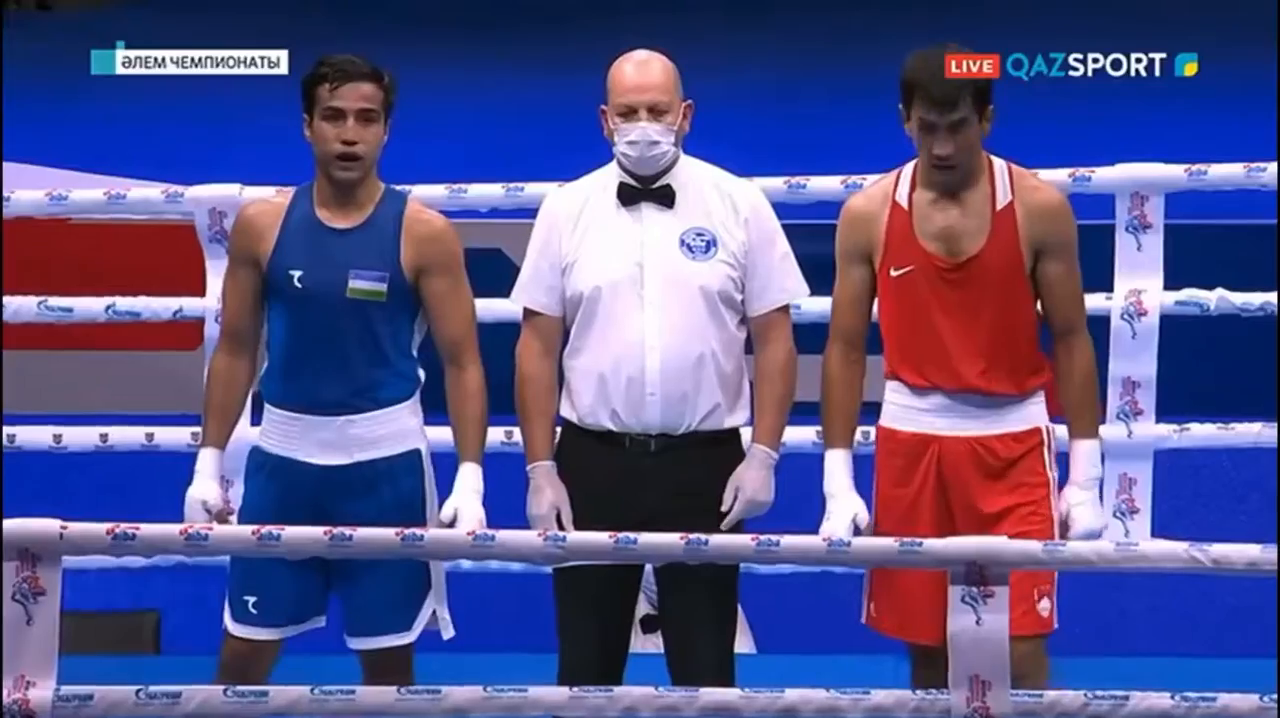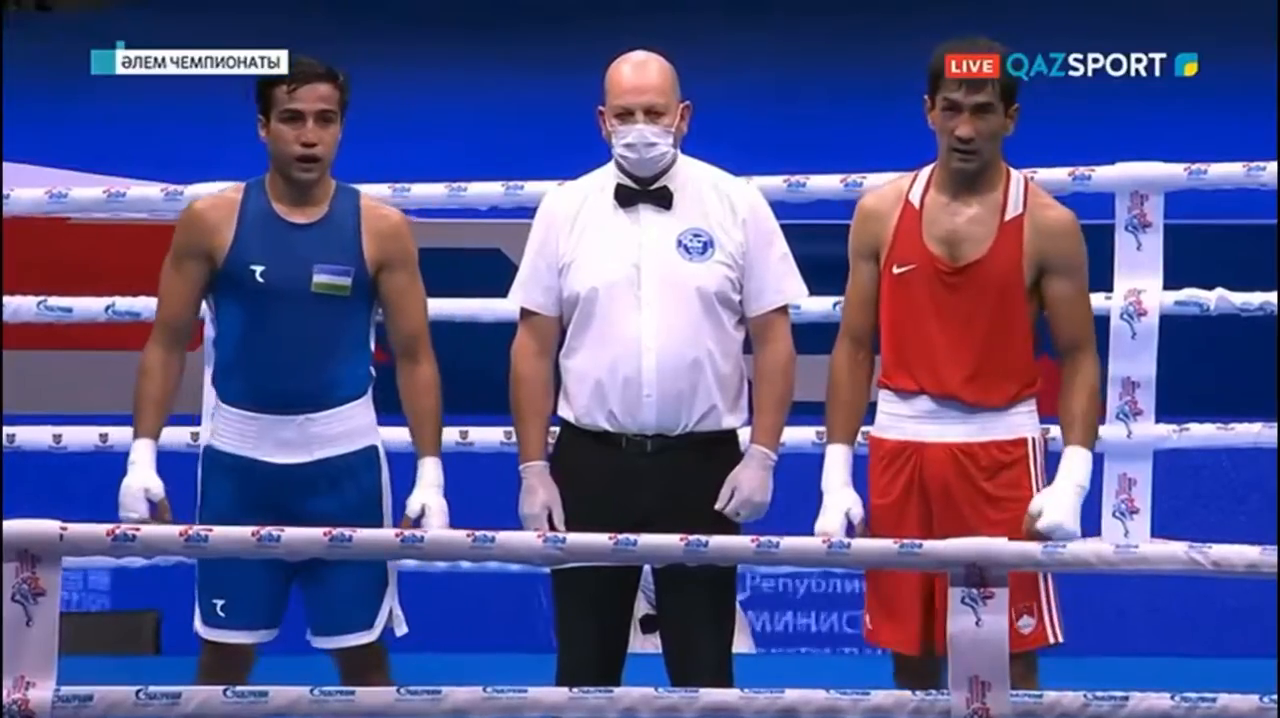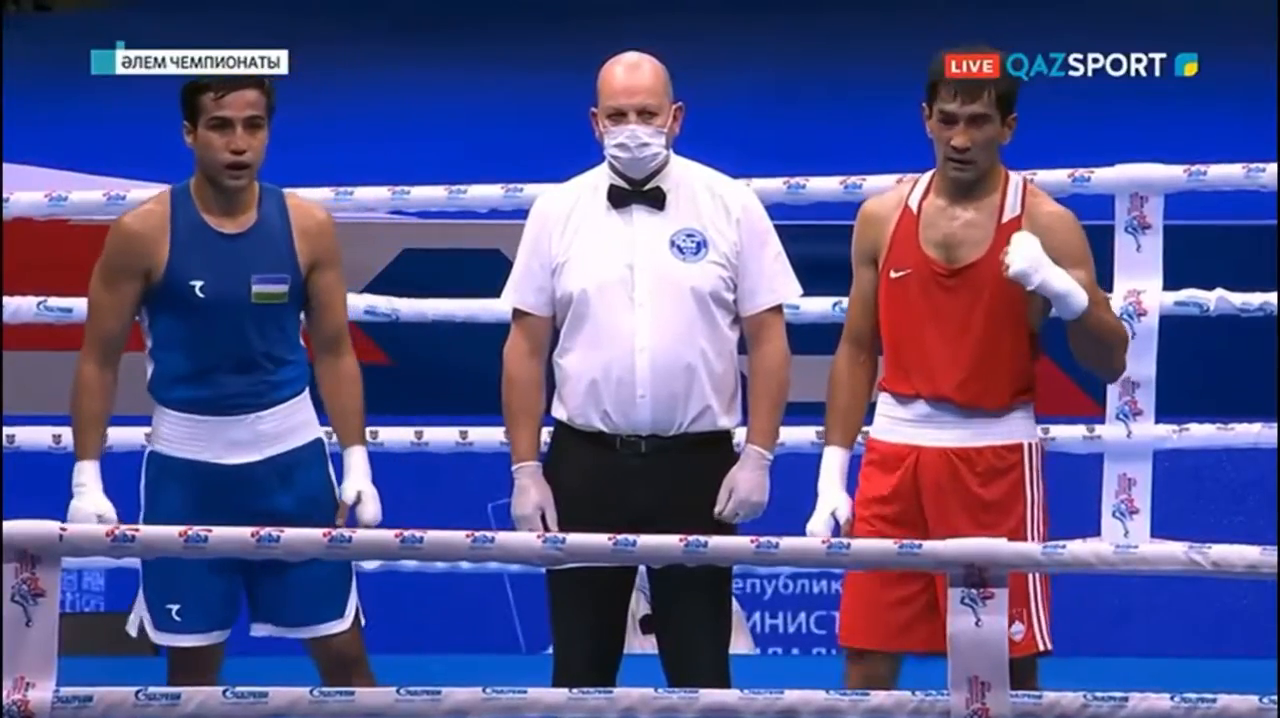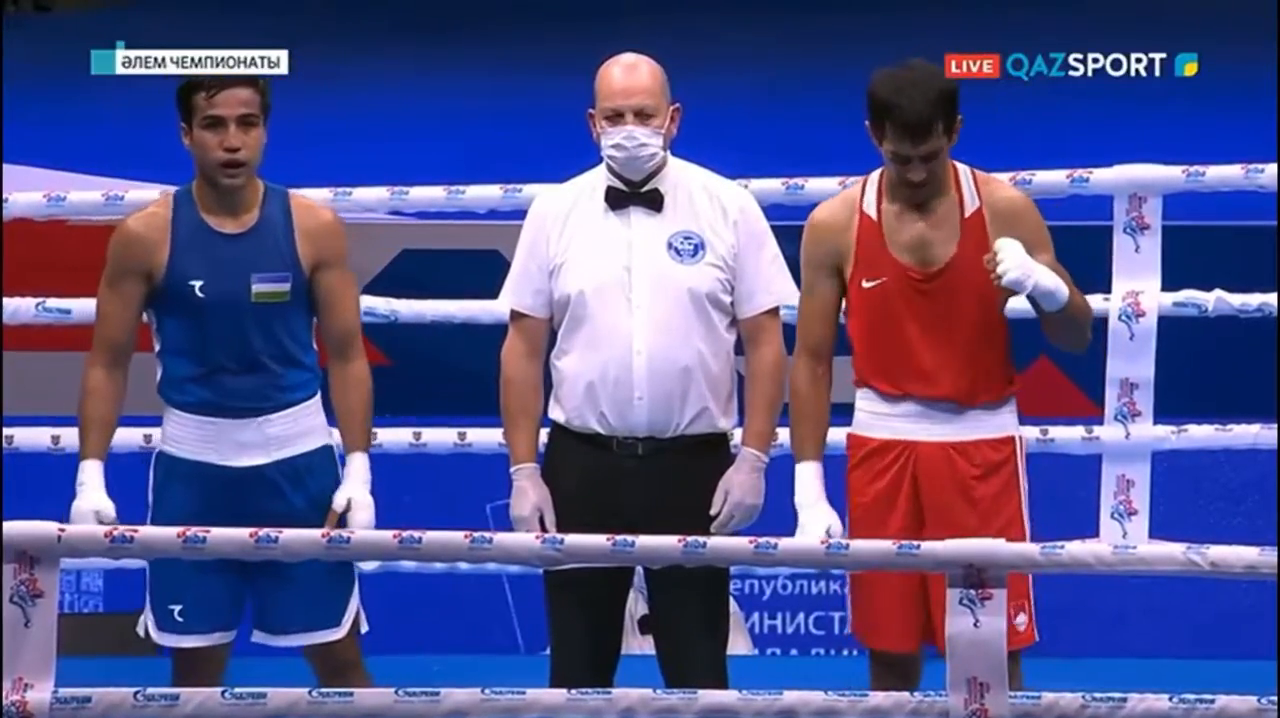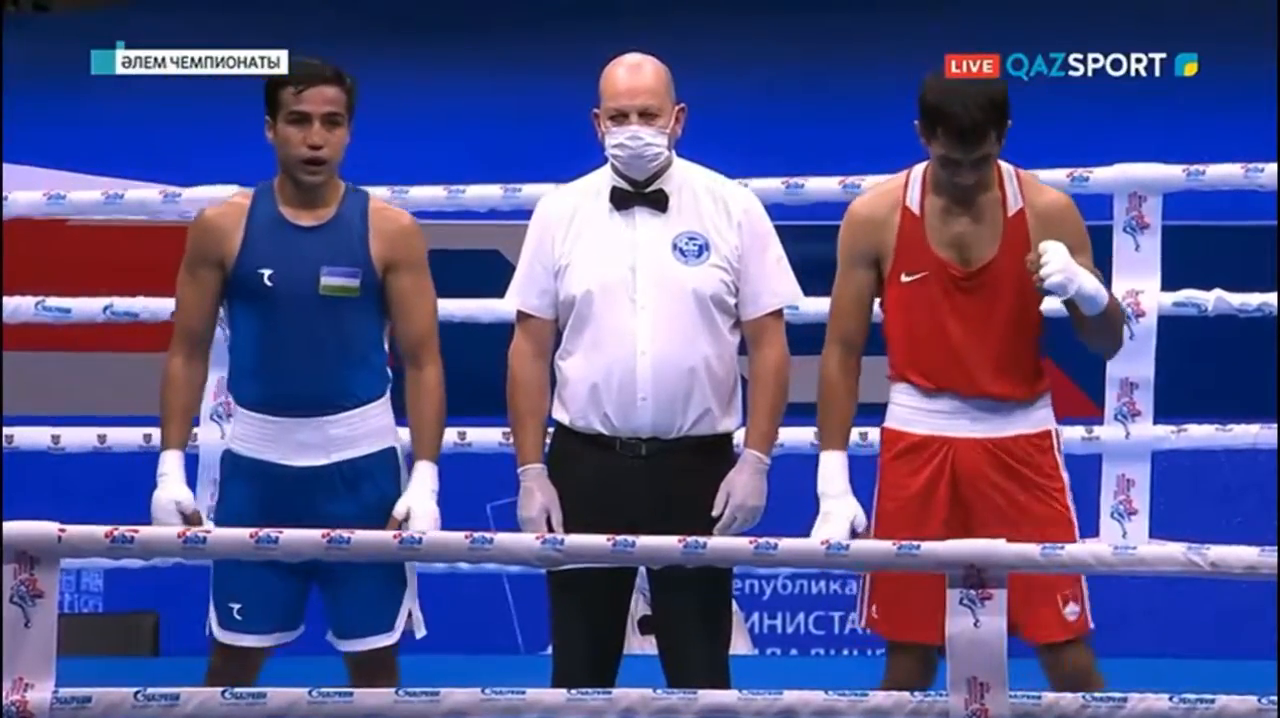
dt=0.5s
person 1, frame 1
left shoulder: (1040, 207)
right shoulder: (866, 213)
left elbow: (1071, 340)
right elbow: (845, 347)
left wrist: (1086, 474)
right wrist: (837, 480)
left hip: (1011, 443)
right hip: (910, 440)
left knee: (1021, 651)
right knee: (925, 644)
person 1, frame 2
left shoulder: (1049, 225)
right shoulder: (879, 211)
left elbow: (1080, 359)
right elbow: (853, 346)
left wrist: (1072, 477)
right wrist: (836, 474)
left hip: (1001, 452)
right hip: (900, 447)
left knee: (1011, 658)
right knee: (910, 657)
person 1, frame 3
left shoulder: (1047, 224)
right shoulder: (879, 217)
left elbow: (1110, 362)
right elbow: (856, 351)
left wrist: (1059, 287)
right wrist: (831, 477)
left hip: (996, 457)
right hip: (894, 453)
left knee: (1009, 663)
right knee: (866, 661)
person 1, frame 4
left shoulder: (1005, 210)
right shoulder: (832, 225)
left elbow: (1077, 337)
right elbow: (811, 360)
left wrist: (1045, 286)
right wrist: (809, 490)
left hip: (982, 448)
right hip: (883, 447)
right knee: (892, 657)
person 1, frame 5
left shoulder: (1047, 211)
right shoulder: (873, 216)
left elbow: (1107, 344)
right elbow: (842, 349)
left wrist: (1085, 289)
right wrist: (833, 480)
left hip: (1019, 443)
right hip: (918, 441)
left knee: (1066, 649)
right knee: (908, 650)
person 2, frame 1
left shoulder: (739, 204)
right shoulder: (566, 209)
left elbow: (773, 338)
right elbow: (538, 346)
left wrist: (763, 455)
right wrist: (541, 468)
left hip: (705, 463)
right hip: (592, 462)
left knee: (704, 664)
right knee: (587, 662)
person 2, frame 2
left shoulder: (737, 205)
right shoulder: (563, 210)
left elbow: (772, 339)
right elbow: (533, 347)
left wrist: (761, 455)
right wrist: (533, 468)
left hip: (702, 464)
right hip: (589, 463)
left knee: (703, 665)
right knee: (584, 663)
person 2, frame 3
left shoulder: (730, 205)
right shoulder: (556, 211)
left elbow: (767, 338)
right elbow: (526, 346)
left wrist: (757, 456)
right wrist: (525, 468)
left hip: (697, 464)
right hip: (584, 464)
left knee: (700, 663)
right knee: (581, 662)
person 2, frame 4
left shoulder: (728, 207)
right shoulder: (554, 212)
left elbow: (765, 343)
right elbow: (524, 348)
left wrist: (753, 458)
right wrist: (523, 470)
left hip: (695, 466)
right hip: (581, 465)
left knee: (697, 665)
right knee: (579, 663)
person 2, frame 5
left shoulder: (732, 208)
right shoulder: (559, 212)
left elbow: (767, 343)
right elbow: (530, 349)
left wrist: (755, 461)
right wrist: (530, 472)
left hip: (697, 469)
right hip: (585, 467)
left knee: (699, 666)
right knee: (580, 665)
person 3, frame 1
left shoulder: (424, 233)
right shoulder: (260, 224)
left elbow: (462, 363)
right elbow: (235, 350)
left wrist: (470, 476)
right wrist: (208, 462)
left hip: (385, 458)
right hip: (282, 457)
left knee: (388, 658)
right knee: (243, 654)
person 3, frame 2
left shoulder: (381, 228)
right shoulder: (211, 220)
left elbow: (414, 356)
right elbow: (166, 344)
left wrist: (430, 471)
right wrist: (142, 454)
left hip: (343, 455)
right hip: (239, 457)
left knee: (362, 654)
right knee: (225, 655)
person 3, frame 3
left shoulder: (309, 226)
right shoulder: (141, 232)
left elbow: (334, 350)
right elbow: (99, 359)
left wrist: (356, 460)
right wrist: (87, 476)
left hip: (289, 453)
right hip: (186, 460)
left knee: (341, 648)
right knee: (190, 658)
person 3, frame 4
left shoulder: (315, 227)
right shoulder: (144, 236)
left elbow: (348, 355)
right elbow: (108, 362)
left wrist: (357, 468)
right wrist: (91, 474)
left hip: (297, 457)
right hip: (193, 462)
left knee: (336, 655)
right knee: (193, 659)
person 3, frame 5
left shoulder: (392, 230)
right shoulder: (221, 227)
left elbow: (422, 362)
right elbow: (188, 353)
left wrist: (425, 476)
right wrist: (171, 465)
left hip: (360, 460)
right hip: (256, 462)
left knee: (375, 659)
right knee: (234, 658)
